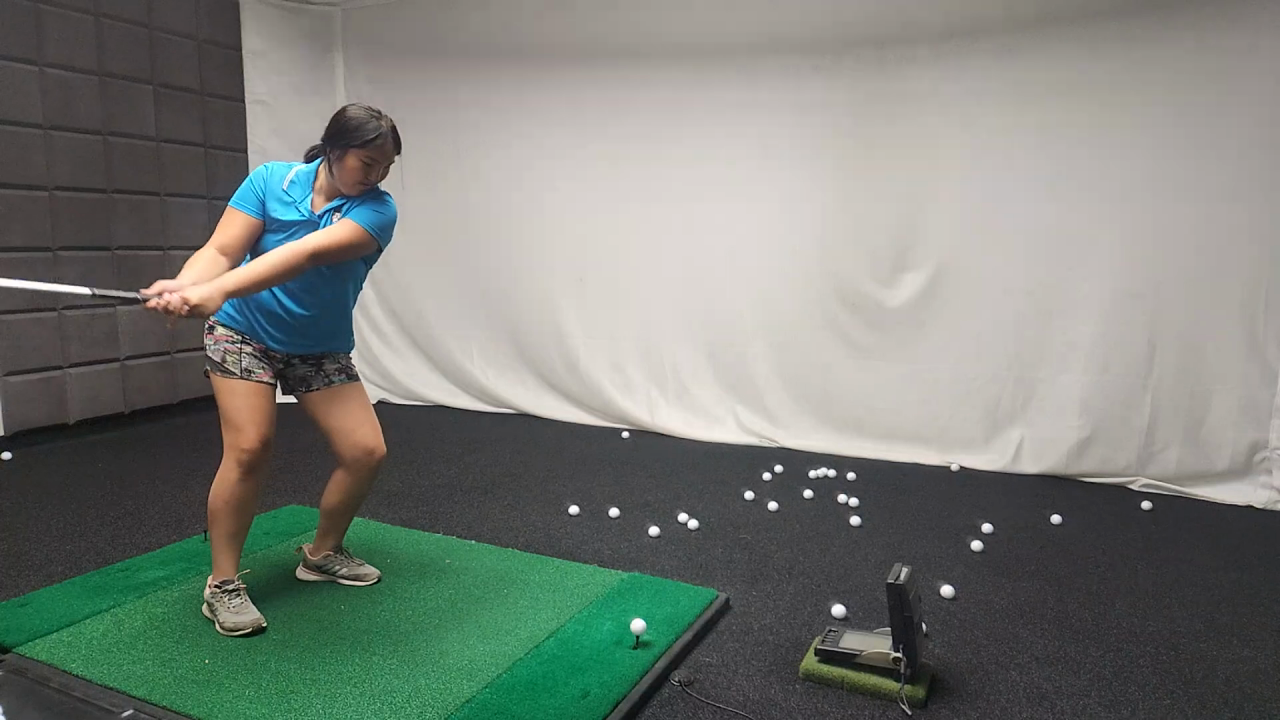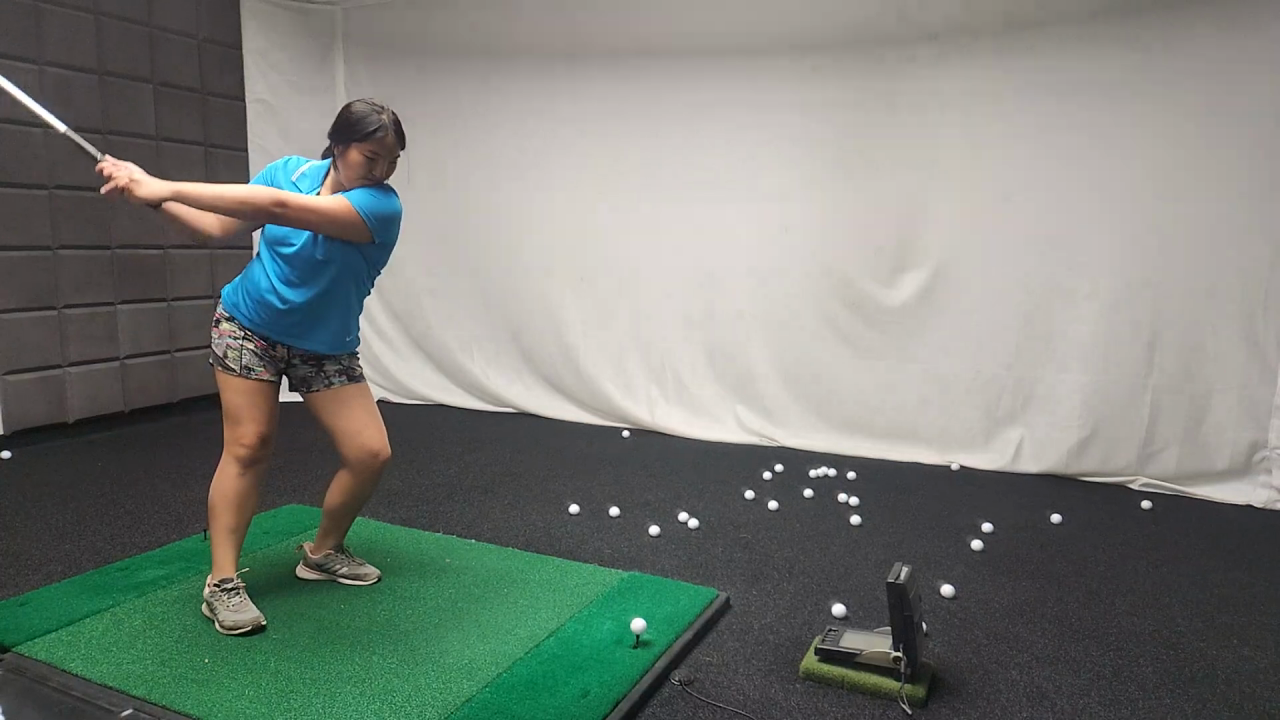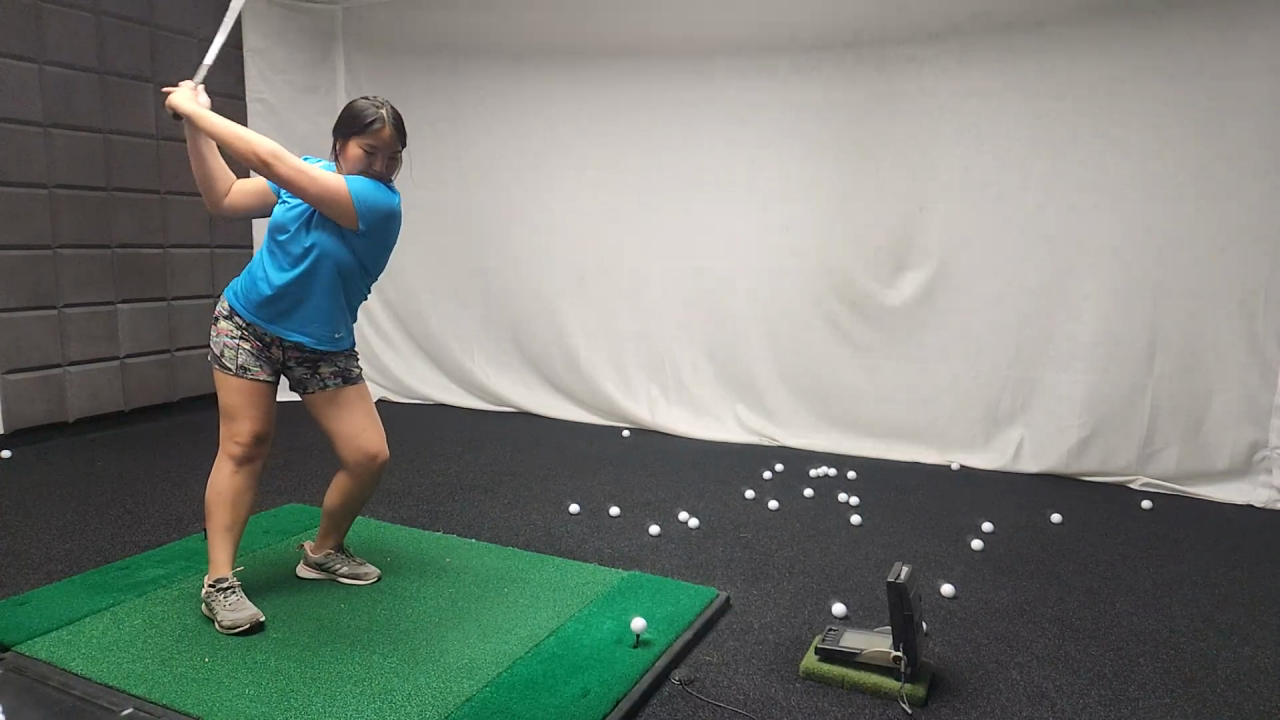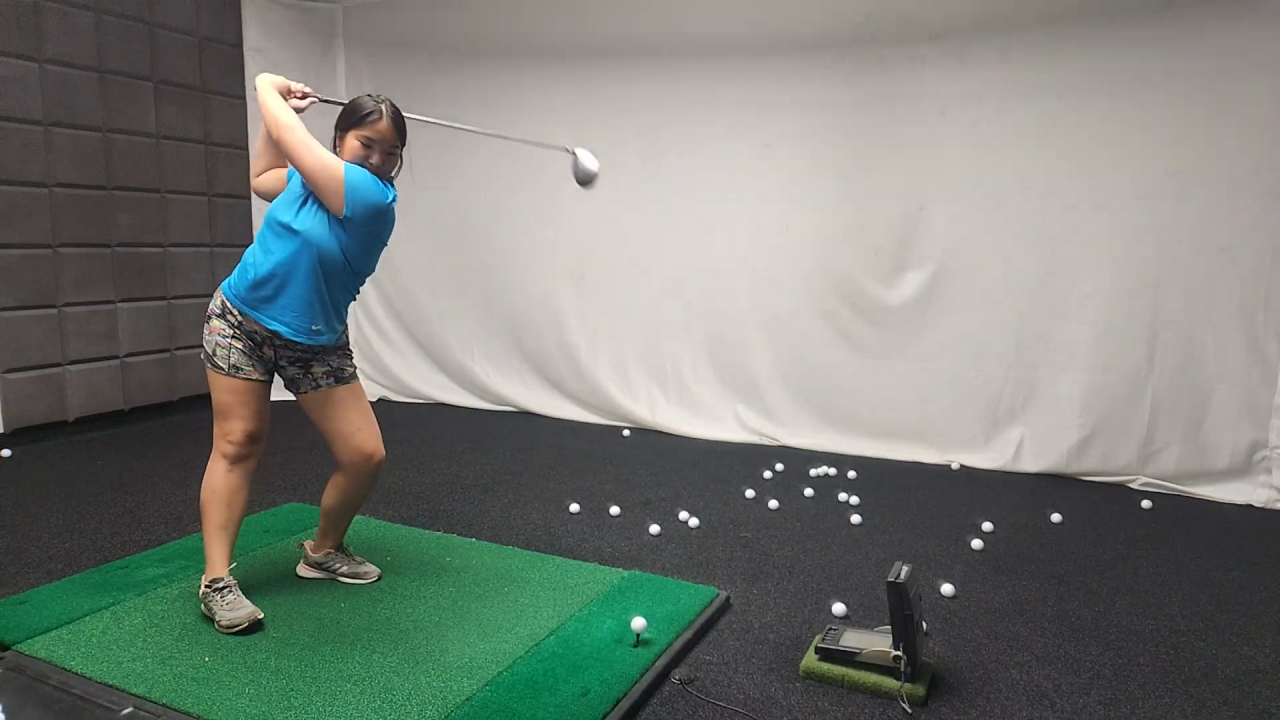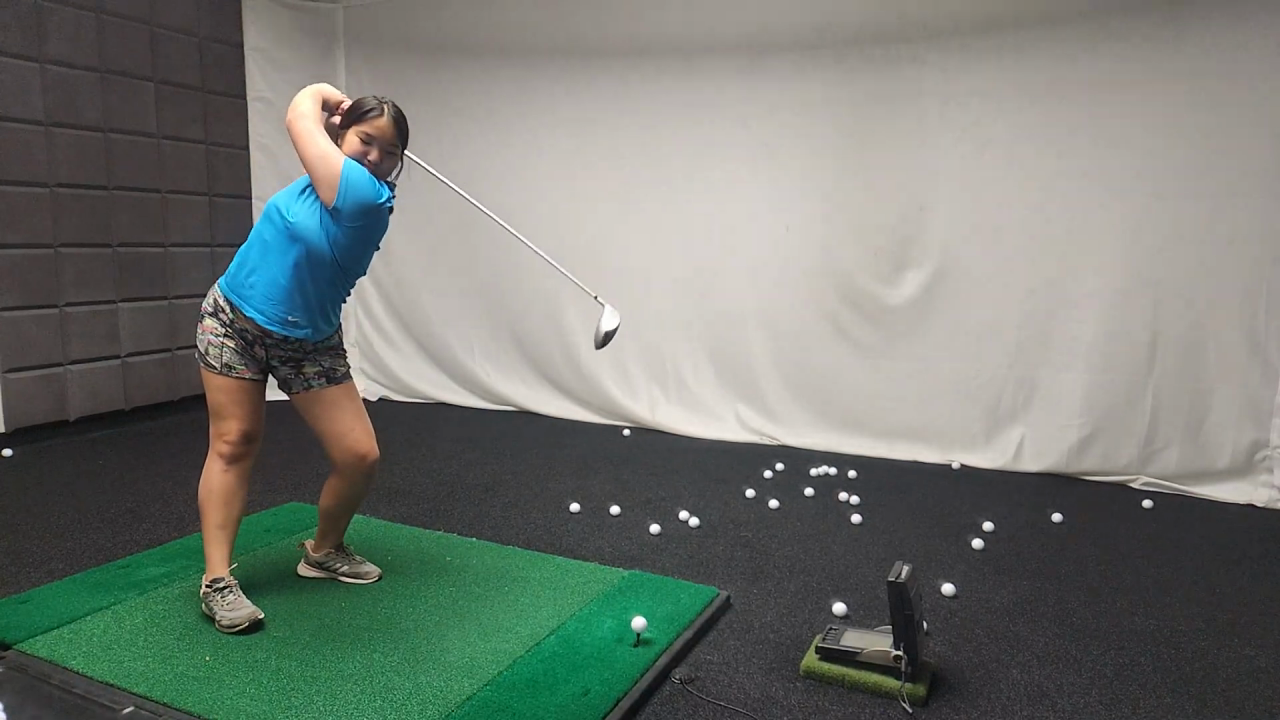
dt=1s
person 1, frame 1
left shoulder: (378, 210)
right shoulder: (270, 180)
left elbow: (307, 254)
right elbow: (221, 249)
left wrist: (217, 291)
right wrist: (184, 285)
left hip: (323, 349)
right hip: (244, 332)
left knee: (366, 451)
right knee: (249, 449)
left ankle: (322, 553)
right ankle: (222, 583)
person 1, frame 2
left shoulder: (382, 205)
right shoulder: (290, 169)
left elbow: (277, 207)
right elbow: (218, 226)
left wrist: (166, 187)
right wrist: (155, 196)
left hip: (326, 346)
right hip: (248, 326)
left knee: (370, 453)
right knee: (248, 447)
left ankle: (323, 552)
right ankle: (222, 582)
person 1, frame 3
left shoulder: (382, 203)
right shoulder: (308, 173)
left elbow: (272, 159)
right elbow: (224, 198)
left wrist: (194, 109)
right wrist: (194, 125)
left hip: (324, 346)
right hip: (247, 323)
left knee: (369, 455)
right knee: (244, 445)
left ankle: (322, 551)
right ankle: (219, 581)
person 1, frame 4
left shoulder: (374, 198)
right shoulder: (312, 174)
left elbow: (285, 130)
right elbow: (261, 179)
left wrist: (268, 88)
right wrist: (281, 100)
left hip: (316, 343)
right hip: (240, 320)
left knee: (366, 455)
right knee: (237, 443)
left ankle: (323, 551)
right ankle: (216, 580)
person 1, frame 5
left shoulder: (368, 197)
right shoulder: (329, 176)
left elbow: (300, 115)
left wrist: (323, 96)
right wrist: (337, 111)
left hip: (309, 340)
right hip: (233, 317)
left knee: (360, 456)
right knee: (234, 443)
left ankle: (324, 551)
right ankle: (216, 579)
